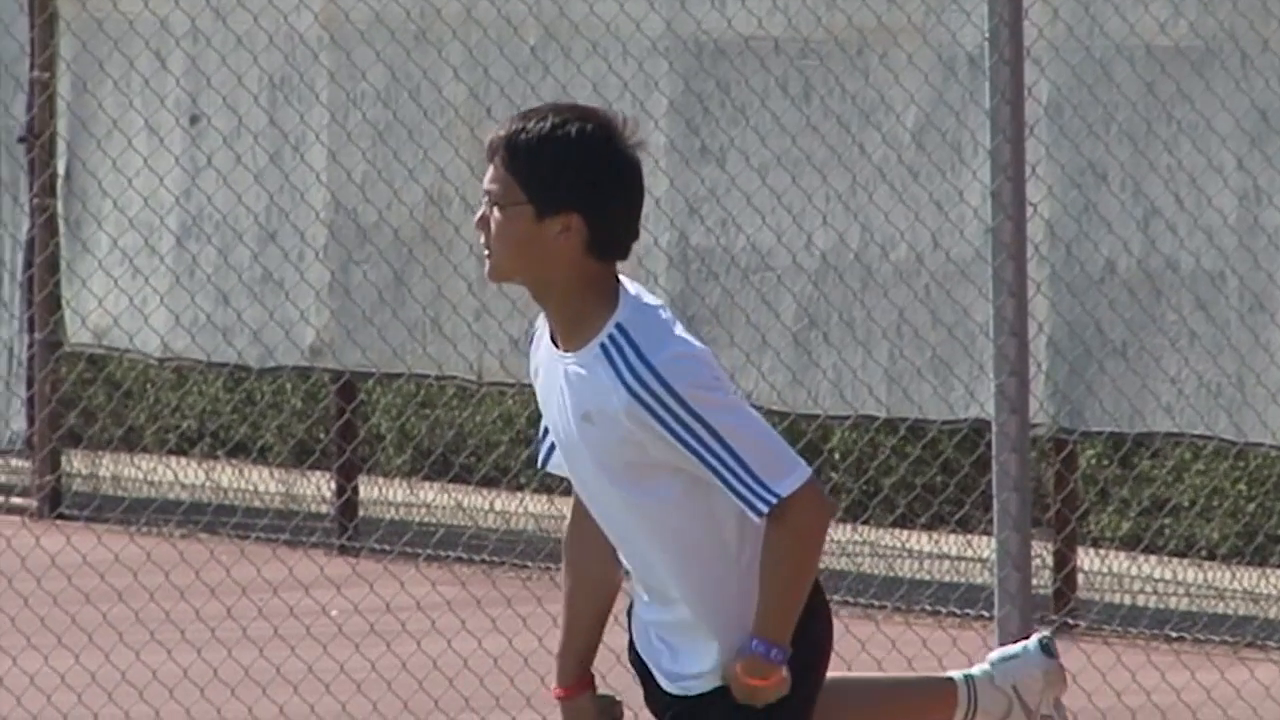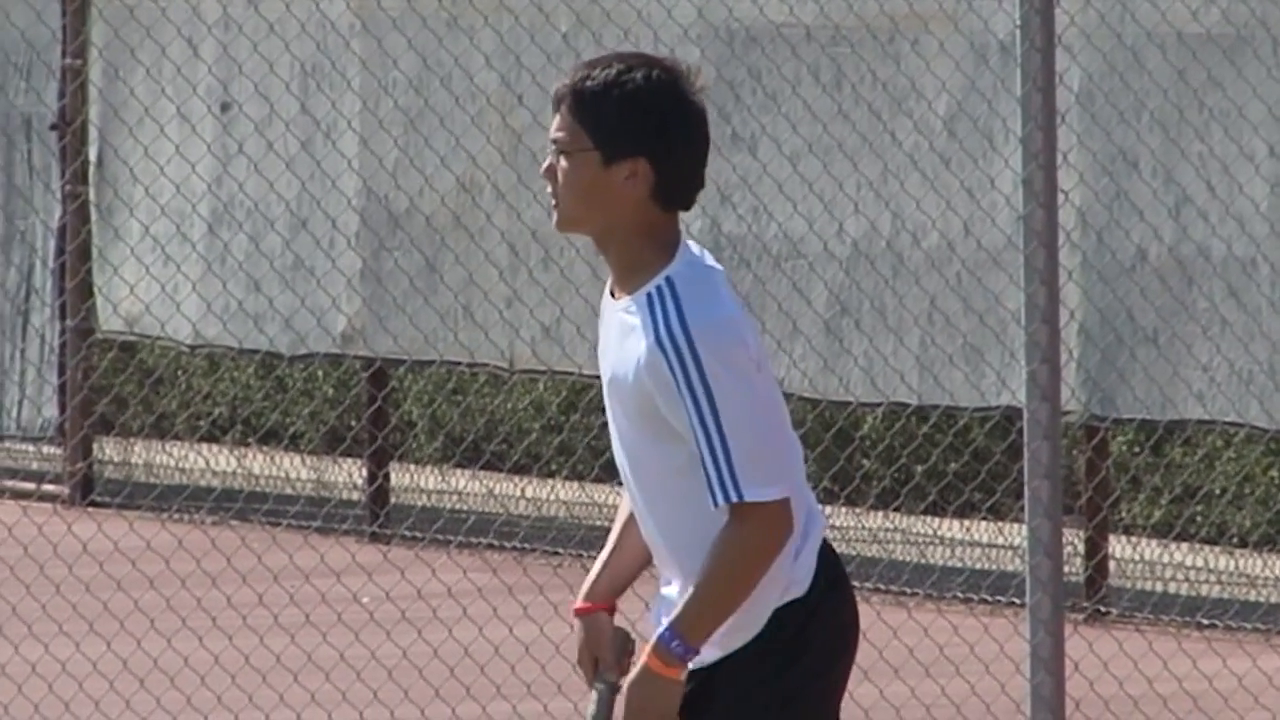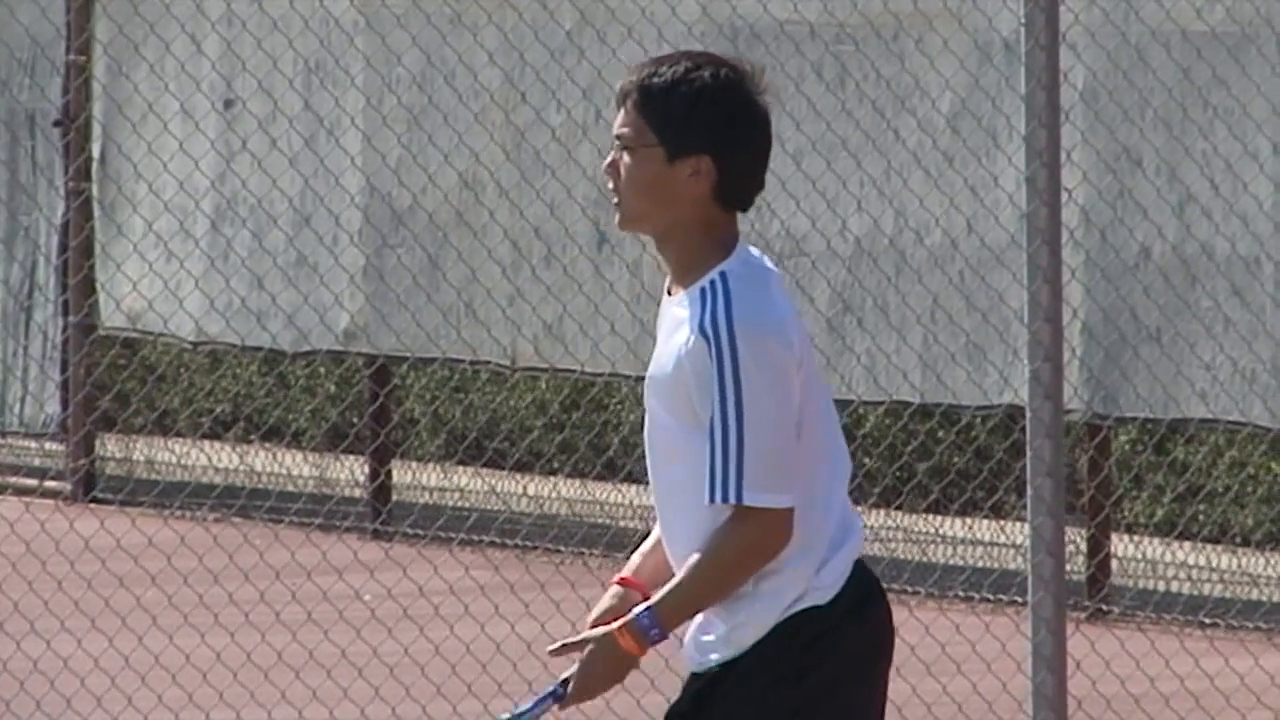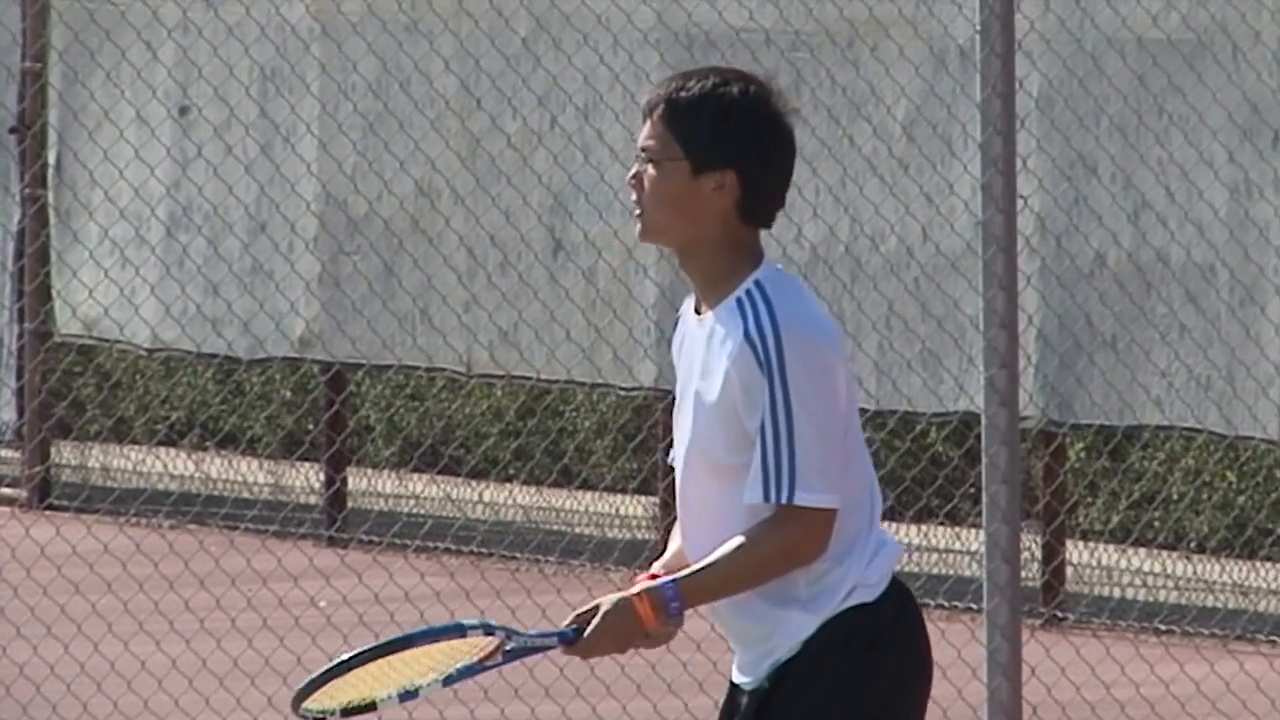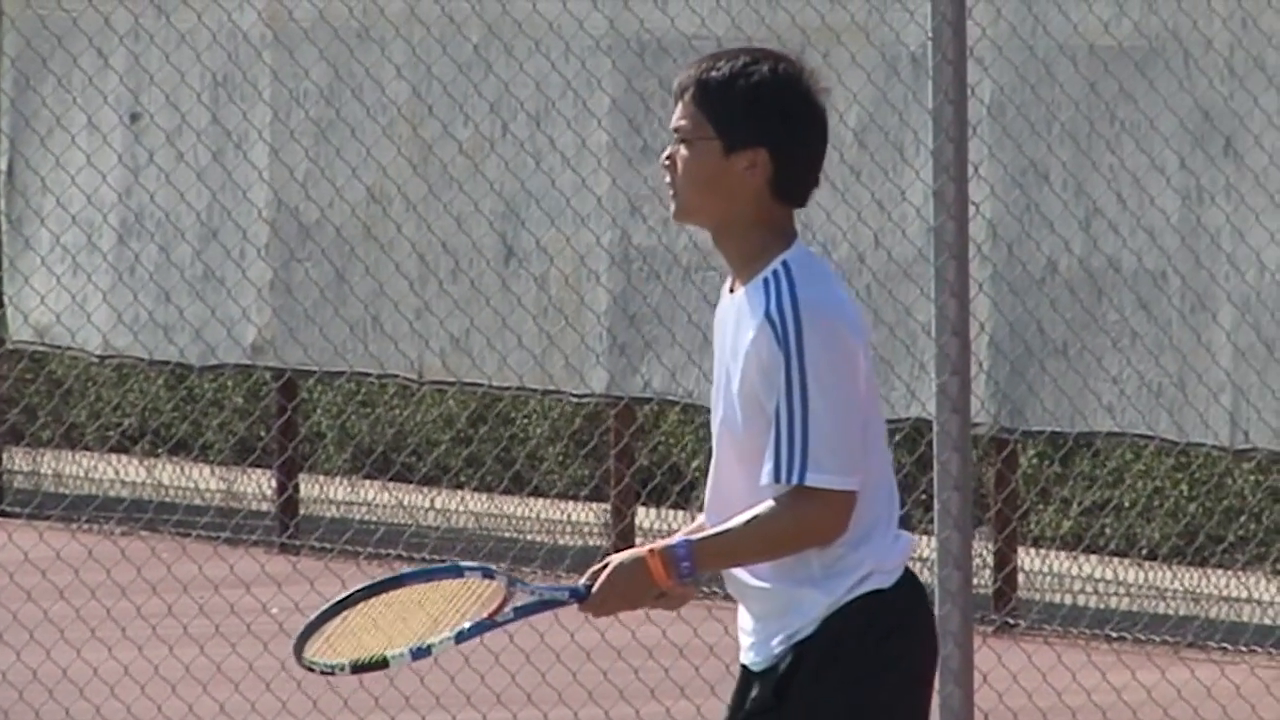
dt=0.7s
person 1, frame 1
left shoulder: (649, 369)
right shoulder: (553, 341)
left elbow: (800, 507)
right elbow: (597, 509)
left wrist: (765, 656)
left hip: (738, 653)
person 1, frame 2
left shoulder: (686, 326)
right shoulder: (630, 296)
left elbow: (762, 517)
left wrist: (665, 656)
right wrist: (599, 596)
left hip: (770, 635)
right hip: (721, 625)
person 1, frame 3
left shoulder: (731, 323)
right shoulder: (700, 299)
left elbow: (760, 524)
left wrist: (637, 633)
right wrist: (637, 583)
left hip: (795, 643)
right hip: (802, 632)
person 1, frame 4
left shoulder: (776, 333)
right shoulder: (700, 321)
left elbow: (801, 527)
left wrist: (657, 600)
right wrist: (662, 584)
left hip: (846, 654)
right hip: (781, 655)
person 1, frame 5
left shoulder: (799, 313)
right shoulder: (742, 299)
left elbow: (818, 508)
left wrist: (668, 563)
right wrist: (681, 550)
left hip: (850, 643)
right hip: (786, 637)
